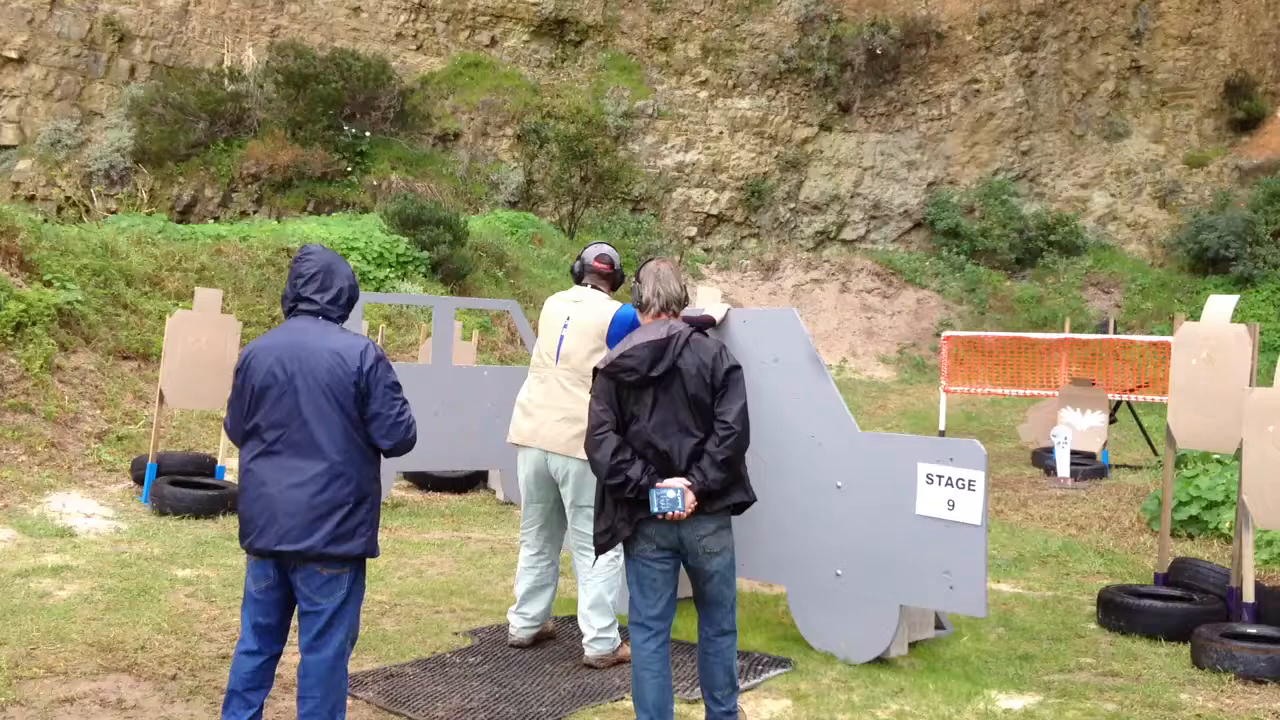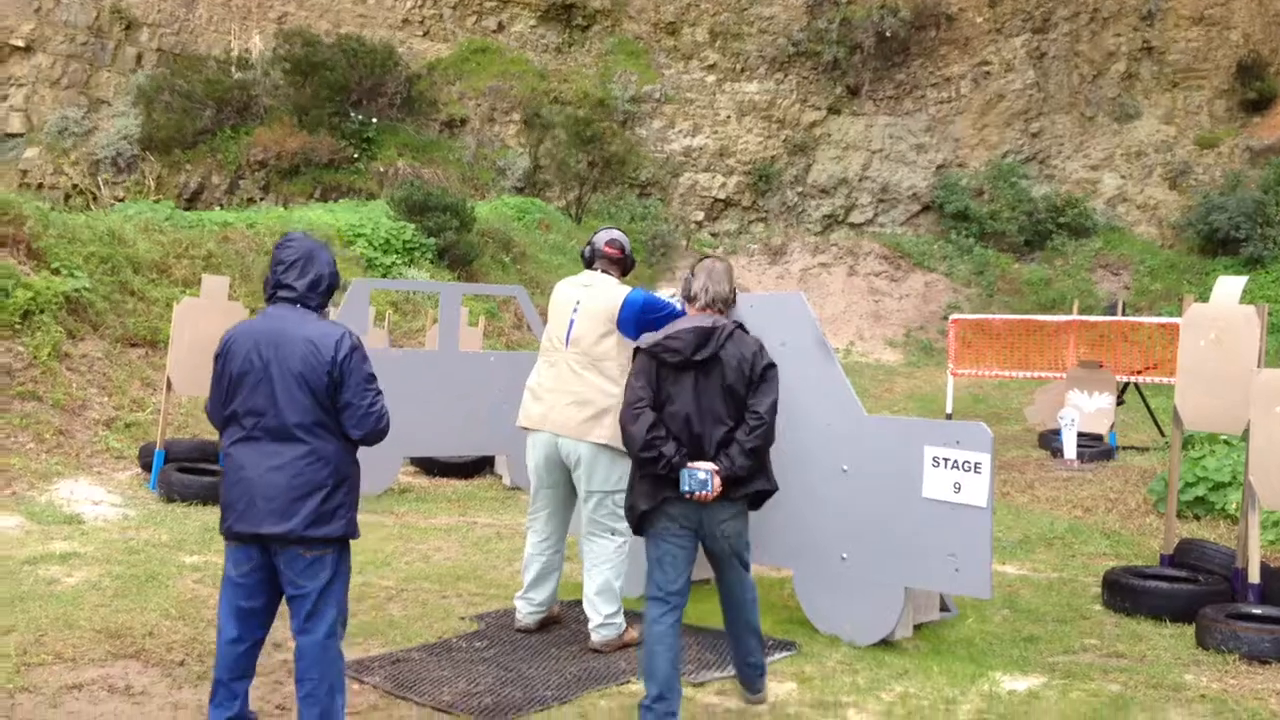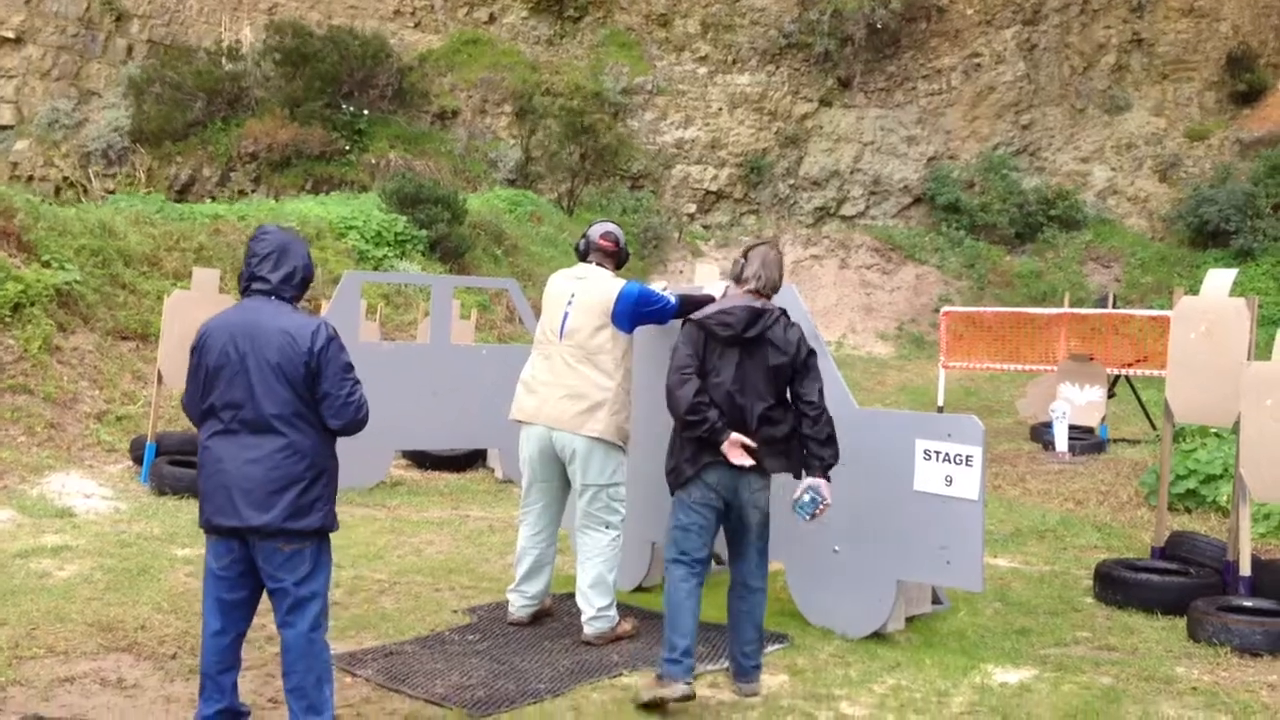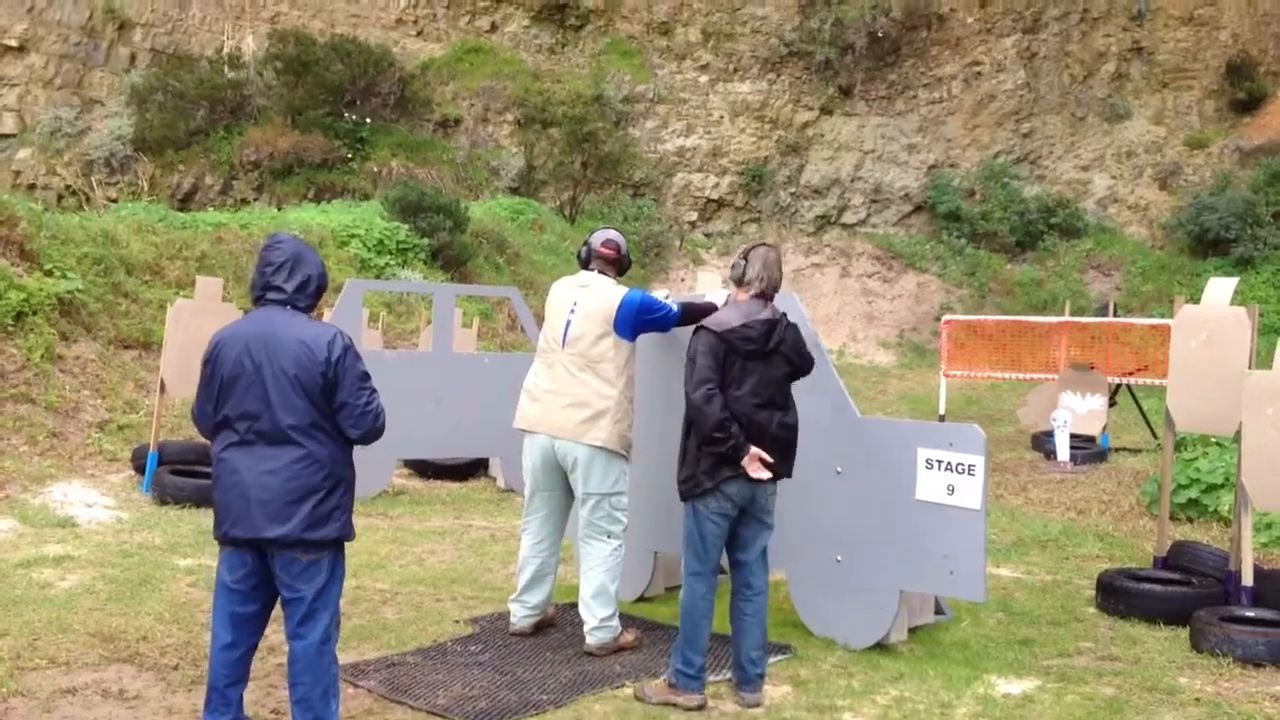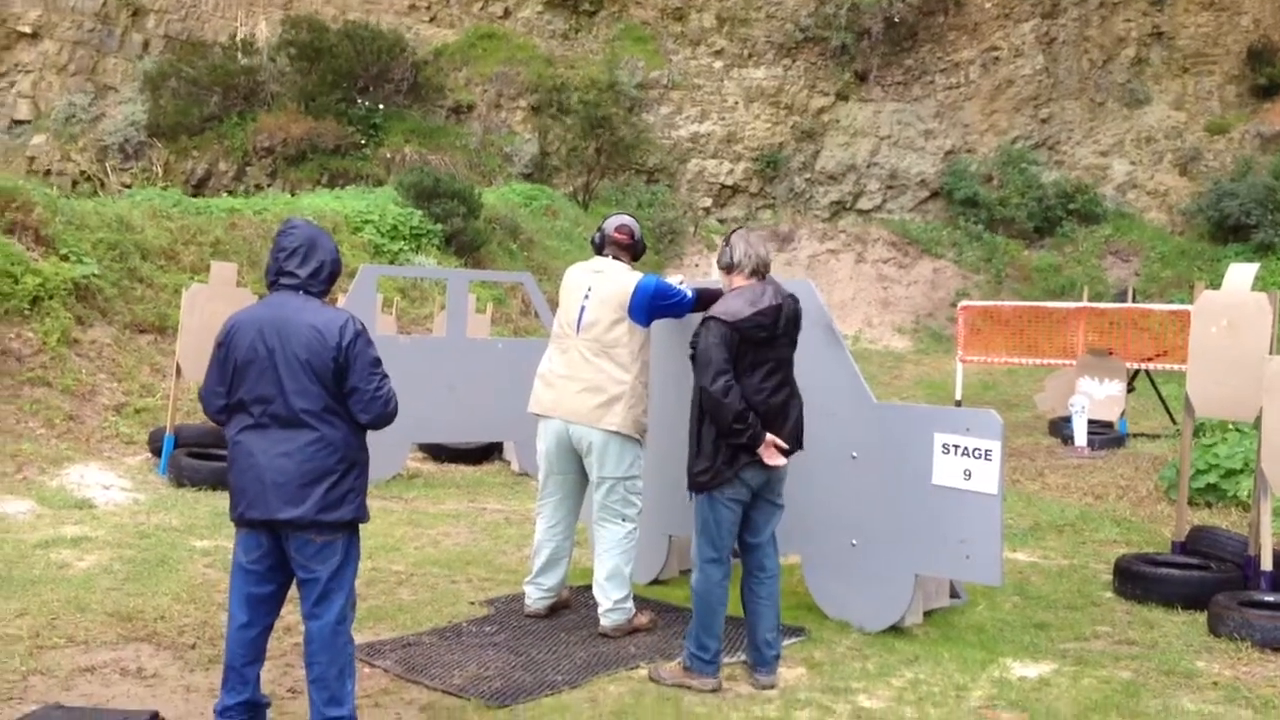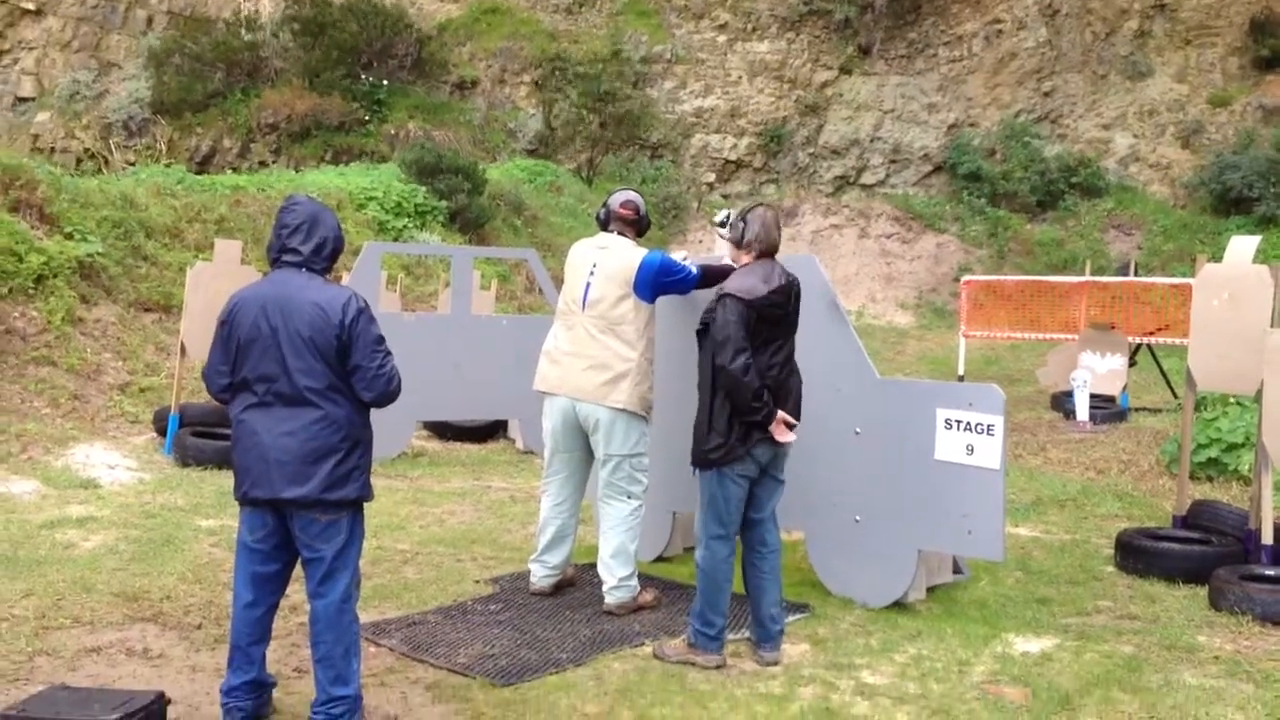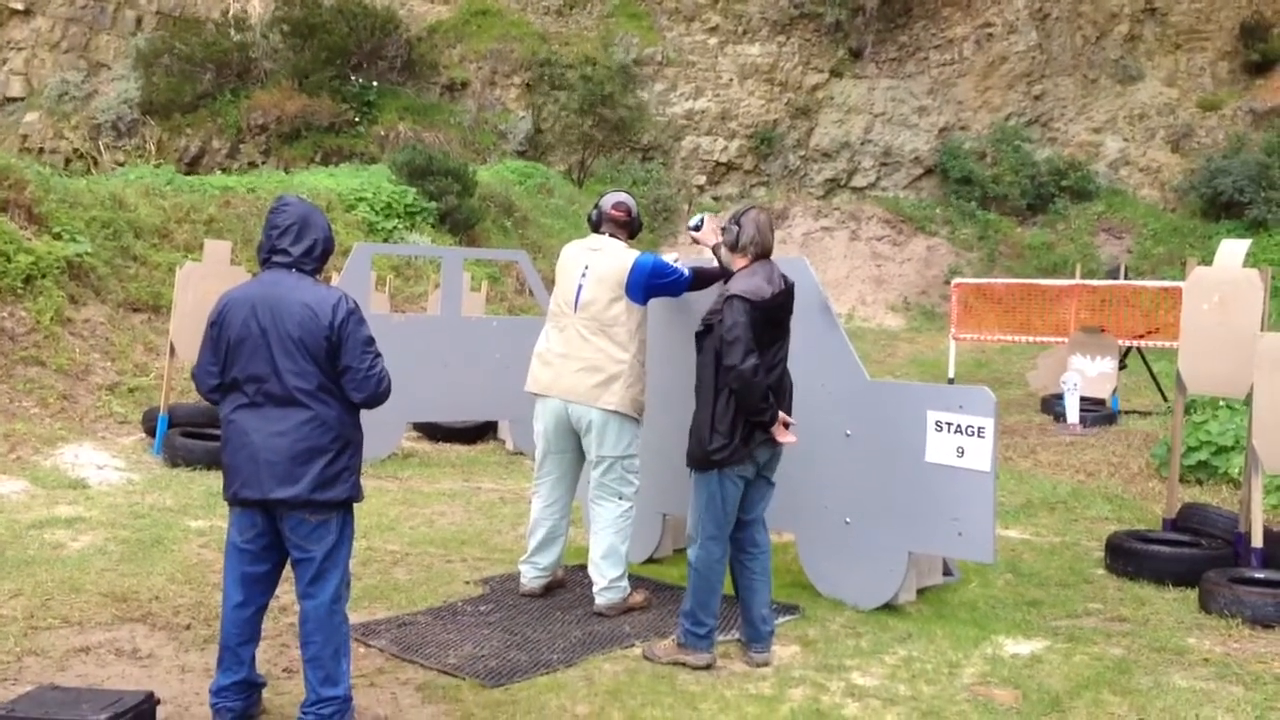
dt=0.5s
person 1, frame 1
left shoulder: (255, 353)
right shoulder: (361, 354)
left elbow: (237, 430)
right elbow: (398, 437)
left hip: (265, 523)
right hip: (331, 528)
left knee: (257, 637)
right knee: (325, 647)
person 1, frame 2
left shoulder: (236, 339)
right shoulder: (336, 342)
left elbow: (218, 415)
right elbow: (370, 426)
left hip: (247, 507)
right hip: (311, 511)
left knee: (239, 622)
right knee: (317, 630)
person 1, frame 3
left shoulder: (211, 331)
right shoulder: (313, 333)
left elbow: (195, 409)
right elbow: (349, 416)
left hip: (225, 500)
right hip: (291, 503)
left knee: (223, 617)
right knee: (301, 622)
person 1, frame 4
left shoulder: (224, 341)
right shoulder: (329, 343)
left elbow: (205, 422)
right elbow: (366, 425)
left hip: (240, 512)
right hip: (306, 515)
left knee: (232, 629)
right knee: (311, 635)
person 1, frame 5
left shoulder: (238, 325)
right shoulder: (341, 328)
left elbow: (215, 405)
right elbow: (378, 410)
right wrist: (336, 405)
left hip: (255, 494)
right hip: (321, 498)
left knee: (248, 610)
right knee: (327, 617)
person 1, frame 6
left shoulder: (241, 303)
right shoulder: (344, 305)
left elbow: (218, 383)
right elbow: (382, 388)
right wrist: (339, 383)
left hip: (260, 474)
right hip: (325, 476)
left knee: (253, 591)
right knee: (331, 596)
person 1, frame 7
left shoulder: (231, 303)
right shoulder: (334, 306)
left elbow: (207, 383)
right elbow: (371, 389)
right wrist: (327, 385)
left hip: (249, 474)
right hip: (315, 476)
left knee: (243, 591)
right knee: (322, 596)
person 2, frame 1
left shoulder: (614, 366)
right shoulder: (714, 354)
left elbow: (601, 441)
right elbow: (733, 429)
left wrist: (645, 486)
right wrist: (699, 485)
left hip: (645, 517)
right hip: (706, 514)
left knee: (649, 628)
right knee: (718, 622)
person 2, frame 2
left shoulder: (655, 349)
right shoulder: (751, 351)
left elbow: (635, 420)
right elbow: (761, 422)
left wrist: (677, 466)
right wrist: (724, 471)
left hip: (670, 497)
right hip: (726, 497)
left knee: (663, 605)
right knee: (737, 590)
right ankle: (753, 680)
person 2, frame 3
left shoulder: (701, 324)
right shoulder: (790, 337)
left elbow: (680, 387)
right elbow: (811, 408)
left wrist: (717, 434)
right wrist: (817, 469)
left hip: (703, 466)
right hip: (755, 470)
left knee: (685, 567)
right knee: (750, 575)
left ankle: (675, 674)
right ankle: (746, 673)
person 2, frame 4
left shoulder: (713, 331)
right shoulder: (787, 336)
left elbow: (702, 398)
right elbow: (804, 367)
left wrist: (736, 448)
left hip: (715, 474)
right hip: (762, 476)
left knee: (700, 578)
right knee: (752, 579)
left ankle: (686, 683)
right ankle: (750, 682)
person 2, frame 5
left shoulder: (721, 319)
right shoulder: (786, 309)
left elbow: (718, 390)
left wrist: (750, 437)
left hip: (729, 459)
right hip: (772, 456)
left knee: (712, 562)
right knee: (763, 559)
left ankle: (701, 666)
right ankle: (764, 664)
person 2, frame 6
left shoulder: (734, 296)
right shoulder: (787, 286)
left elbow: (734, 368)
left wrist: (763, 414)
left hip: (734, 436)
right hip: (772, 435)
left knee: (717, 539)
right knee: (763, 533)
left ankle: (706, 642)
right ankle: (769, 639)
person 2, frame 7
left shoulder: (737, 299)
right shoulder: (776, 286)
left elbow: (741, 370)
left wrist: (766, 417)
left hip: (731, 437)
right hip: (763, 438)
left knee: (709, 539)
right knee: (751, 534)
left ankle: (694, 640)
right ankle: (758, 640)
person 3, frame 1
left shoulder: (554, 305)
right shoulder: (617, 315)
left hip: (532, 437)
right hip: (581, 446)
left knee: (538, 537)
right knee: (597, 544)
left ankle: (525, 624)
right ankle: (601, 643)
person 3, frame 2
left shoulder: (562, 290)
right shoulder: (627, 301)
right elbow: (685, 314)
left hip: (542, 422)
right hip: (594, 430)
left knee: (544, 522)
right knee: (604, 531)
left ankle: (531, 609)
right ankle: (607, 628)
person 3, frame 3
left shoulder: (556, 283)
right shoulder: (622, 294)
right elbow: (680, 306)
right wrist: (715, 299)
left hip: (536, 415)
right hip: (588, 424)
left knee: (537, 515)
right knee: (599, 524)
left ankle: (524, 602)
right ankle: (599, 621)
person 3, frame 4
left shoulder: (559, 291)
right shoulder: (625, 302)
right elbow: (681, 314)
left wrist: (656, 304)
right wrist: (720, 307)
left hip: (540, 424)
right hip: (592, 433)
left knee: (539, 524)
right knee: (601, 533)
left ankle: (526, 613)
right ankle: (601, 631)
person 3, frame 5
left shoulder: (573, 276)
right shoulder: (640, 287)
right elbow: (695, 300)
left wrist: (664, 286)
left hip: (554, 408)
right hip: (606, 417)
left knee: (554, 507)
right knee: (615, 516)
left ankle: (541, 595)
right ankle: (616, 614)
person 3, frame 6
left shoulder: (578, 252)
right shoulder: (644, 263)
right elbow: (700, 277)
left wrist: (669, 263)
right wrist: (738, 269)
left hip: (561, 386)
right hip: (612, 395)
left knee: (559, 484)
right knee: (620, 494)
left ankle: (546, 572)
right ankle: (621, 591)
person 3, frame 7
left shoulder: (569, 254)
right shoulder: (636, 265)
right elbow: (690, 279)
right wrist: (727, 269)
left hip: (552, 388)
right hip: (605, 396)
left knee: (551, 485)
right knee: (611, 494)
left ankle: (536, 573)
right ankle: (610, 592)
